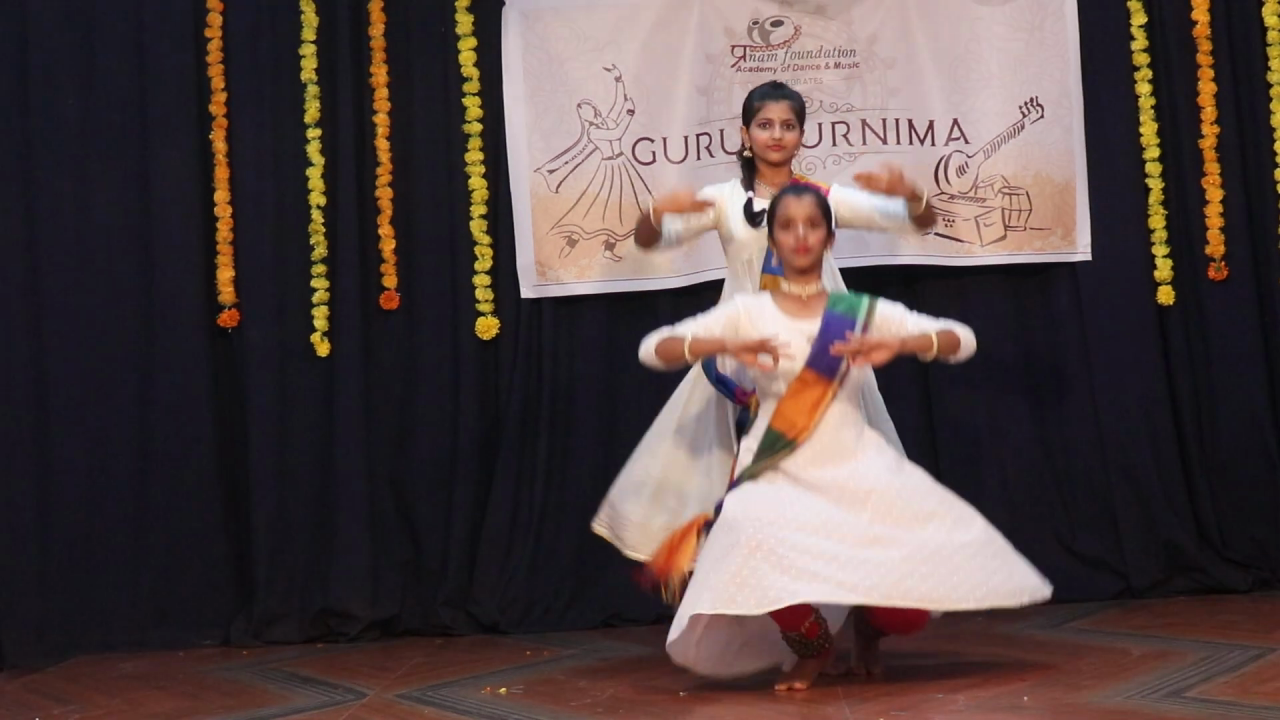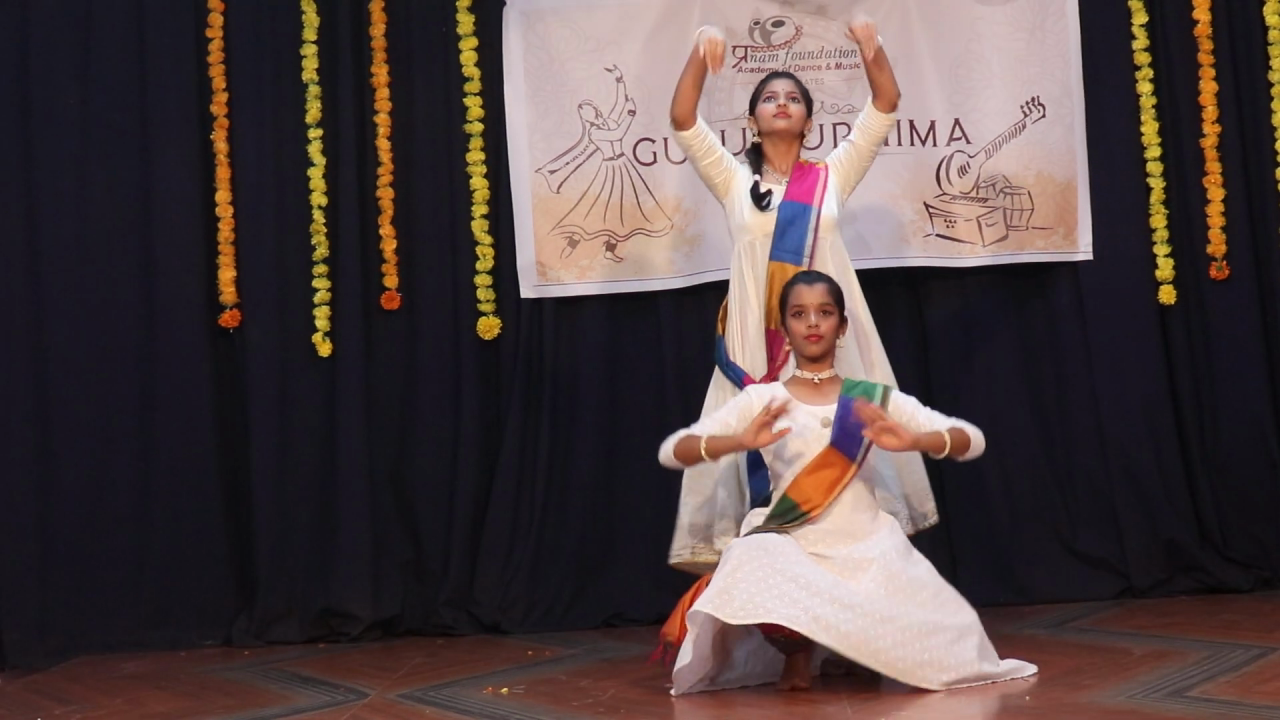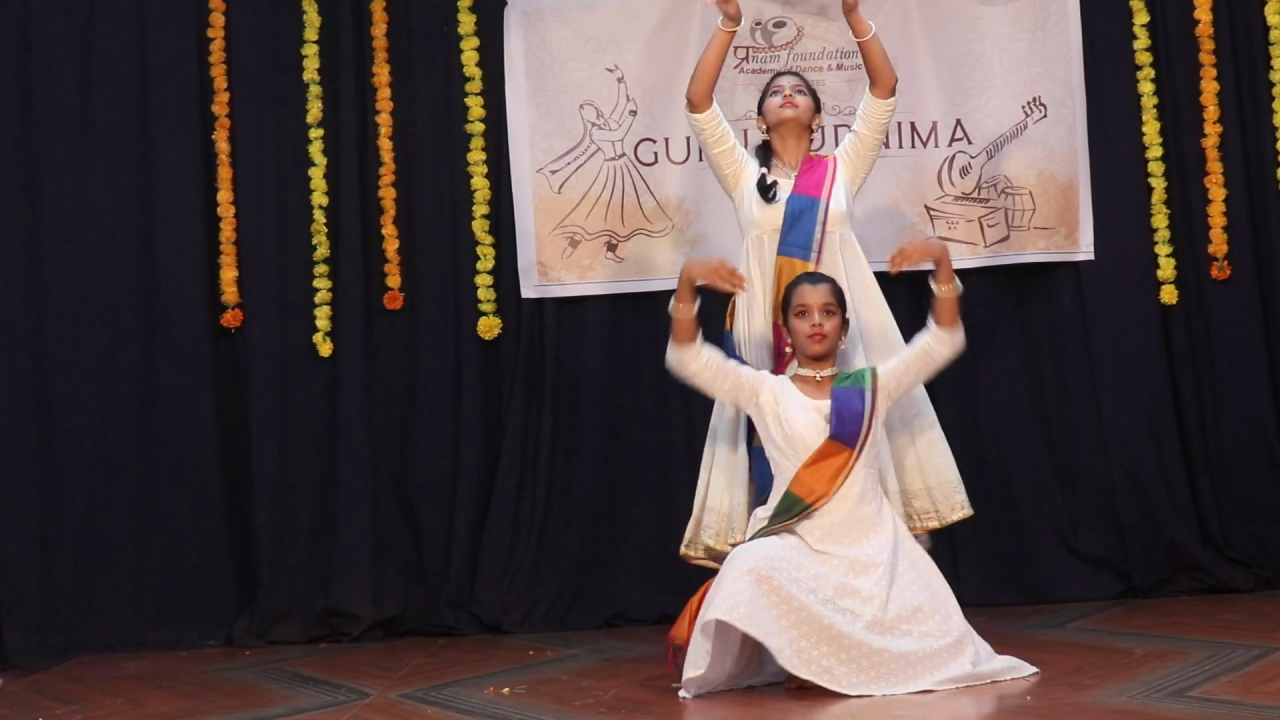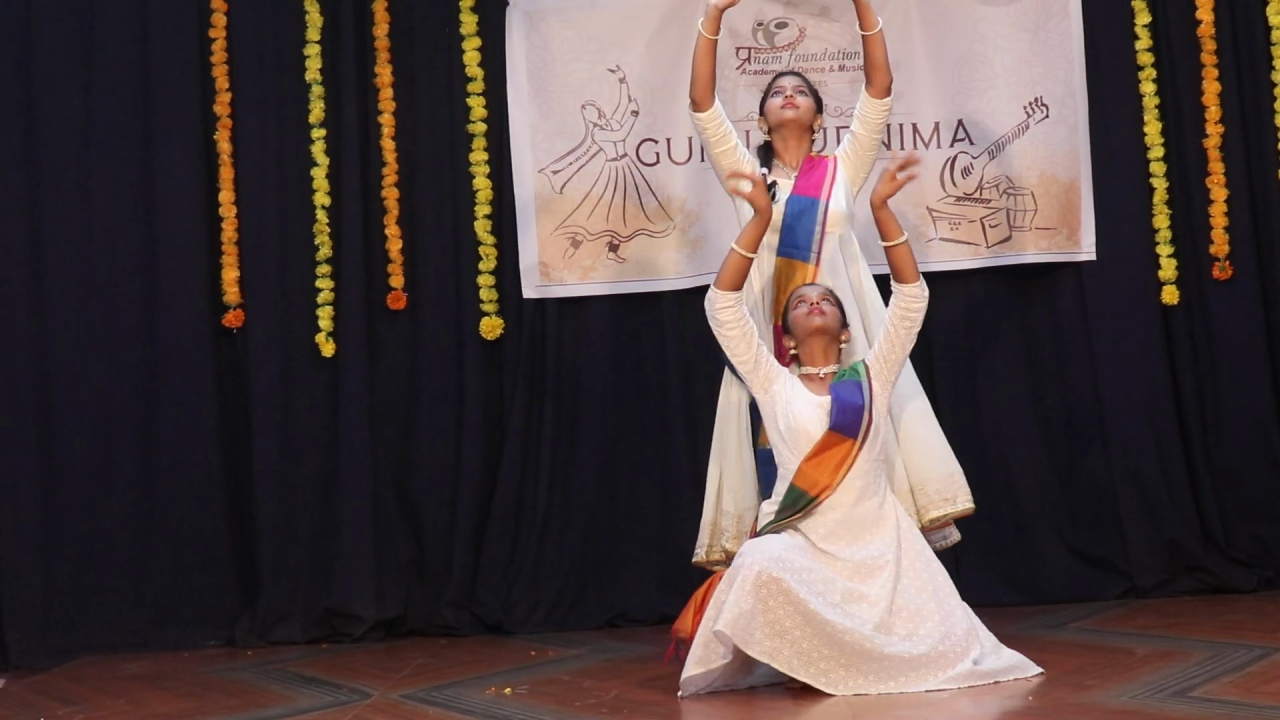
dt=0.4s
person 1, frame 1
left shoulder: (827, 198)
right shoulder: (724, 199)
left elbow: (920, 220)
right elbow: (649, 240)
left wrist: (905, 189)
right wrist: (660, 210)
person 1, frame 2
left shoulder: (833, 174)
right shoulder: (734, 180)
left elbow: (885, 106)
right elbow: (682, 121)
left wrist: (873, 49)
right wrist: (698, 58)
right hip: (758, 344)
right knee: (761, 463)
person 1, frame 3
left shoulder: (842, 168)
right shoulder: (744, 175)
left elbow: (884, 87)
right elbow: (698, 104)
left hip: (842, 334)
right hip: (767, 342)
right knee: (775, 469)
person 1, frame 4
left shoulder: (842, 168)
right shoulder: (745, 173)
left elbow: (879, 88)
right elbow: (701, 101)
left hip: (839, 336)
right hip: (769, 340)
right knee: (779, 471)
person 2, frame 1
left shoulder: (864, 312)
right shoulder: (746, 312)
left elbow: (962, 340)
right elbow: (653, 350)
left wrist: (897, 344)
right wrist: (725, 347)
left hip: (857, 473)
right hip: (781, 479)
left knee: (922, 574)
right knee: (755, 547)
right ankle: (810, 648)
person 2, frame 2
left shoulder: (877, 398)
right shoulder: (761, 401)
left elbow: (973, 442)
right elbow: (670, 454)
left wrist: (910, 440)
right wrist: (740, 442)
left hip: (868, 550)
right hip: (792, 550)
left knee: (936, 662)
right knee: (752, 562)
left ankle: (864, 645)
right ankle: (794, 651)
person 2, frame 3
left shoulder: (873, 387)
right shoulder: (766, 393)
left elbow: (945, 341)
right elbow: (685, 359)
left wrist: (942, 270)
right wrist: (687, 291)
left hip: (871, 546)
right hip: (795, 546)
left knee: (937, 655)
right knee: (755, 571)
left ankle: (852, 650)
right ankle: (799, 654)
person 2, frame 4
left shoulder: (871, 376)
right shoulder: (773, 383)
left elbow: (911, 297)
right elbow: (723, 304)
left wrist: (881, 206)
right wrist: (761, 217)
left hip: (877, 540)
right hip: (800, 542)
left knee: (939, 654)
right knee: (759, 569)
left ankle: (855, 647)
right ankle: (801, 655)
person 3, frame 1
left shoulder: (607, 120)
right shoulder: (591, 132)
left elbow: (620, 100)
right elbow: (616, 134)
left wrist: (618, 79)
right wrist: (628, 113)
left hip: (622, 165)
right hip: (609, 169)
left knee: (616, 206)
right knee: (600, 206)
left ankle: (608, 248)
right ankle: (569, 243)
person 3, frame 2
left shoulder: (609, 121)
right shoulder: (593, 133)
left elbow: (621, 101)
right elbow: (618, 134)
left wrist: (619, 80)
right wrist: (630, 114)
left hip: (623, 166)
right hip: (611, 169)
left knee: (618, 207)
right knee: (599, 206)
left ankle: (610, 249)
right ankle: (572, 242)
person 3, frame 3
left shoulder: (610, 122)
right shoulder: (595, 133)
left elbow: (622, 101)
right elbow: (619, 135)
left wrist: (621, 80)
right wrist: (631, 115)
left hip: (624, 167)
right hip: (612, 170)
left knee: (619, 208)
right knee: (599, 206)
left ankle: (611, 250)
right ankle: (573, 243)
person 3, frame 4
left shoulder: (612, 122)
right shoulder: (597, 133)
left elbow: (624, 101)
right elbow: (621, 135)
left wrist: (623, 80)
right wrist: (633, 114)
left hip: (626, 167)
right hip: (614, 170)
left knee: (621, 207)
right knee: (602, 207)
left ankle: (612, 250)
right ankle: (574, 244)
